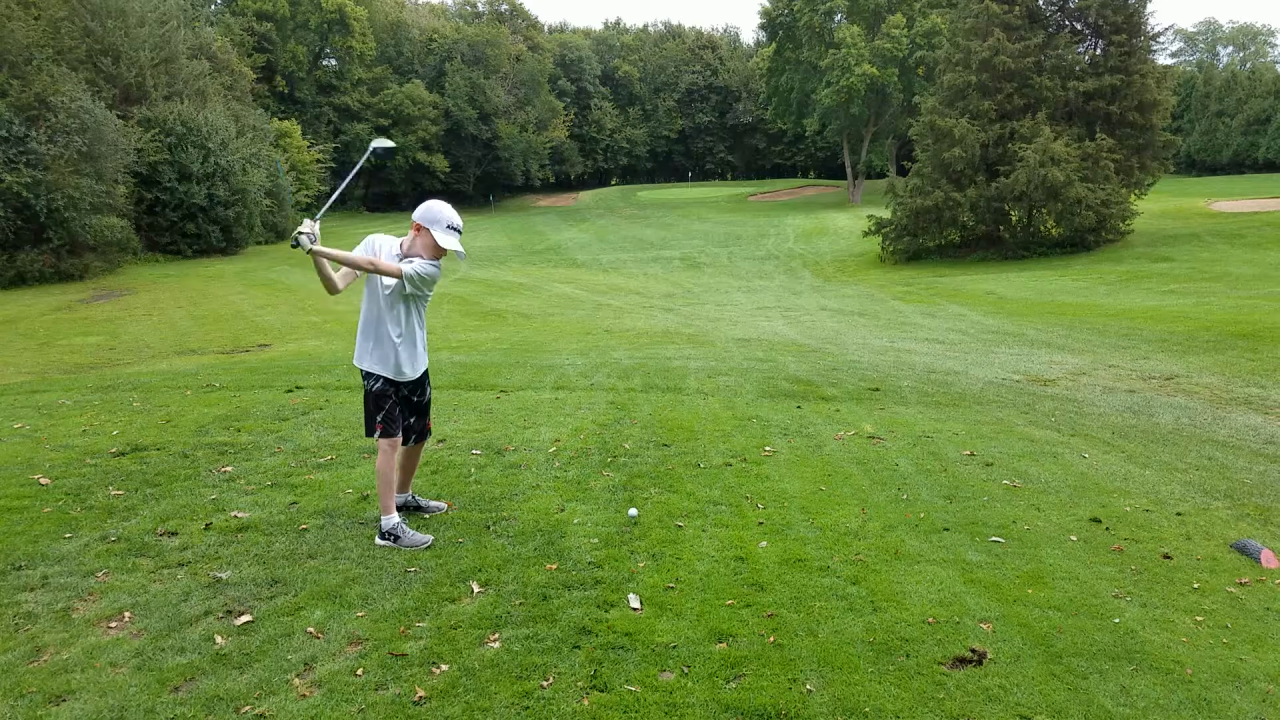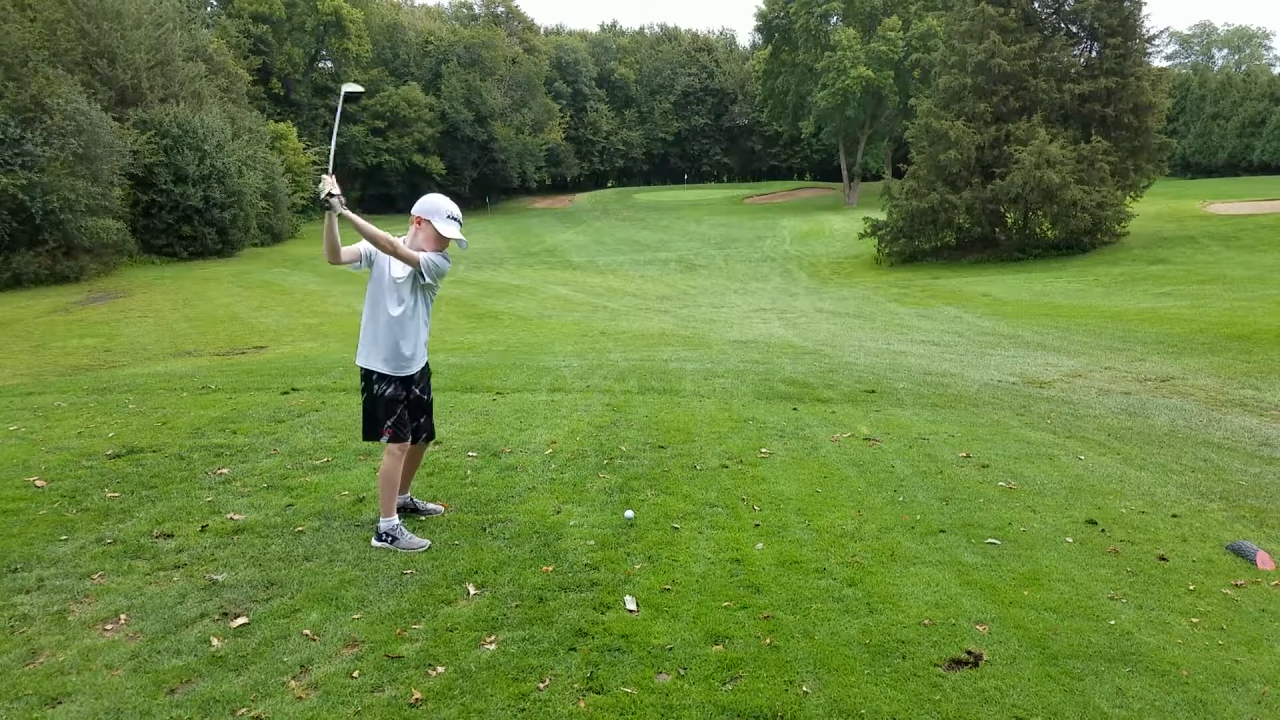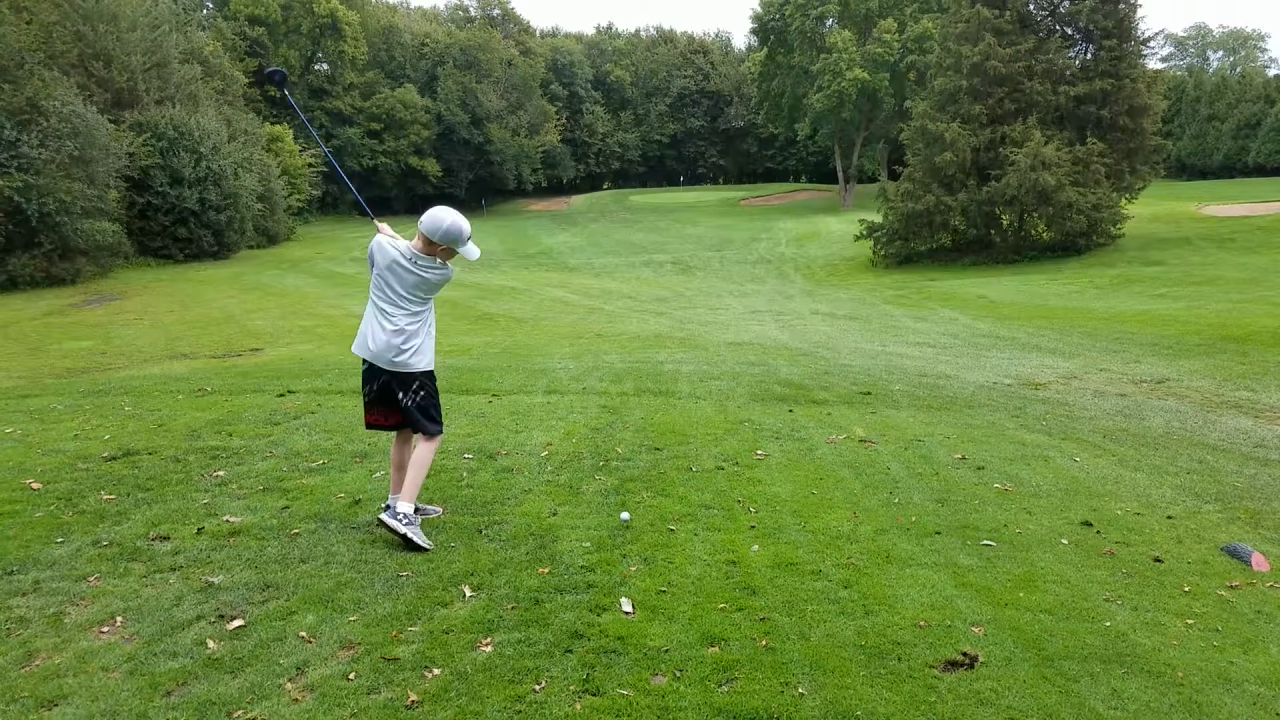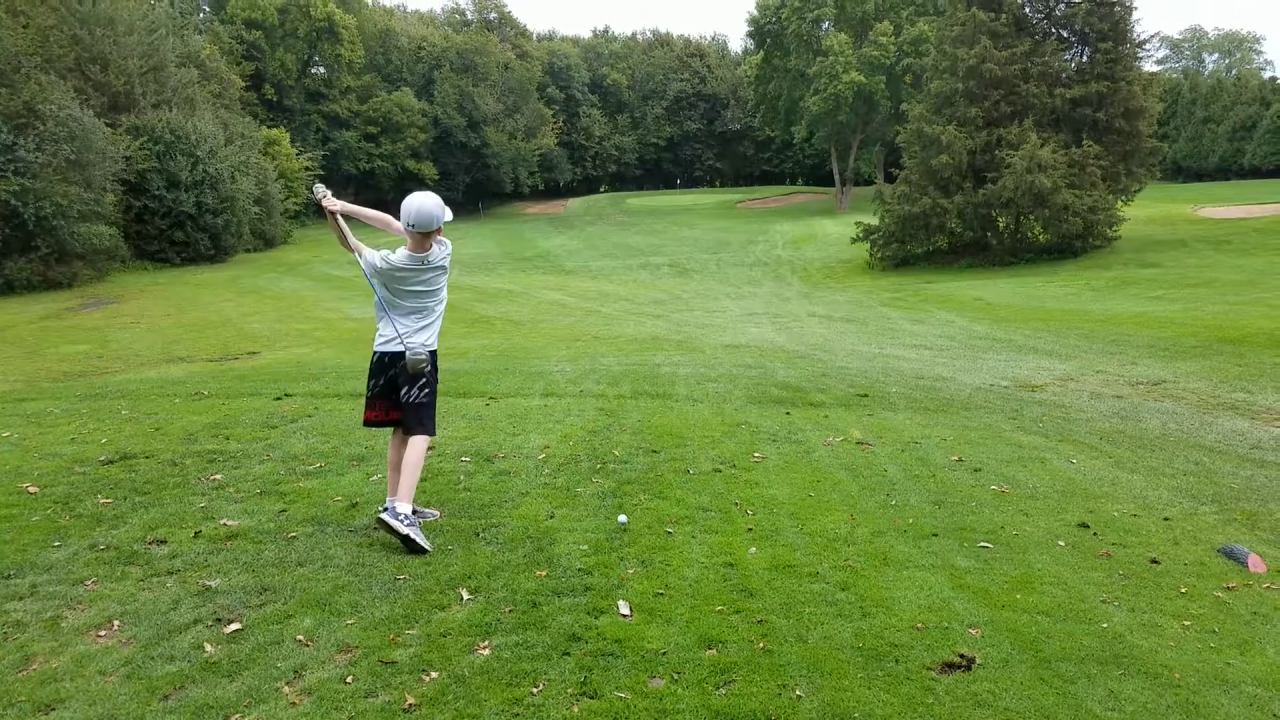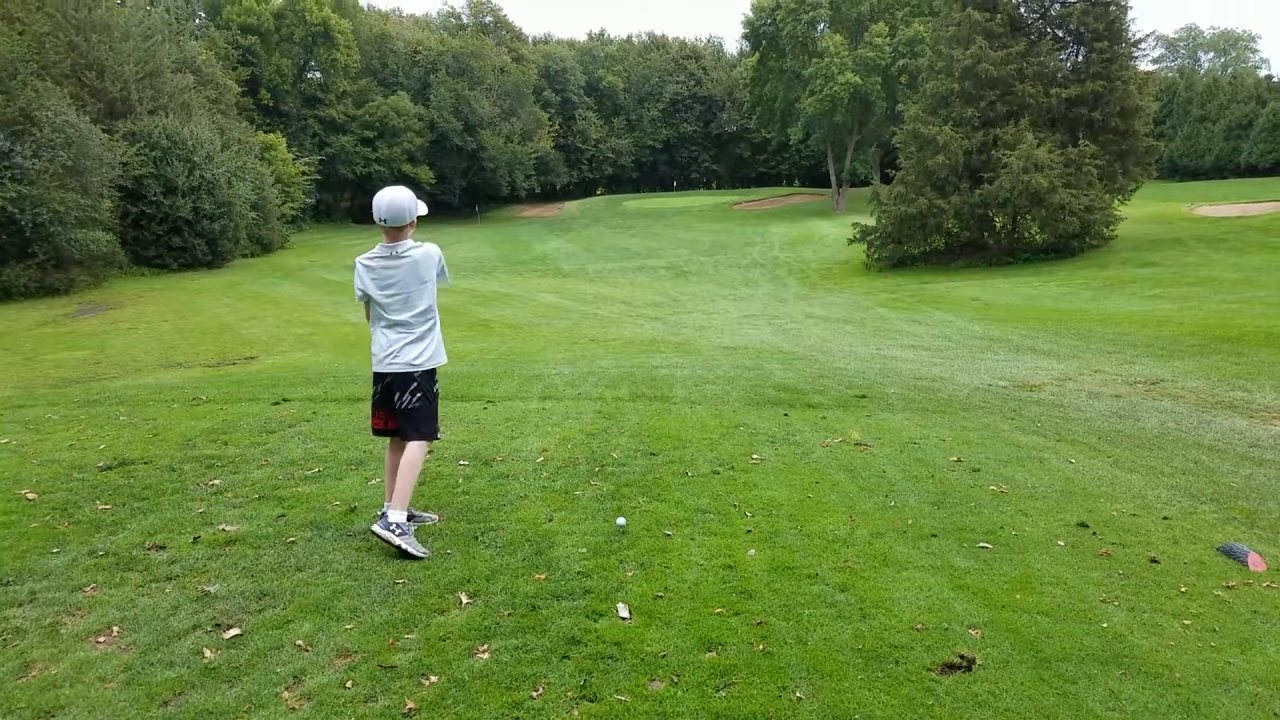
dt=0.5s
person 1, frame 1
left shoulder: (428, 269)
right shoulder: (377, 243)
left elbow: (374, 267)
right elbow: (336, 286)
left wrist: (318, 249)
right wrist: (316, 253)
left hip: (412, 366)
right hip: (378, 364)
left knee: (418, 436)
right knee: (390, 439)
left ankle: (403, 496)
right ankle: (389, 526)
person 1, frame 2
left shoulder: (439, 264)
right shoulder: (375, 249)
left elbow: (392, 247)
right elbow: (335, 257)
left wrist: (345, 212)
right wrist: (332, 214)
left hip: (415, 366)
right hip: (381, 366)
left knee: (420, 438)
right knee: (398, 442)
left ankle: (401, 497)
right ankle: (387, 528)
person 1, frame 3
left shoulder: (382, 247)
right shoulder: (440, 273)
left wrist: (386, 231)
left hip: (376, 358)
right hip: (412, 363)
left knee: (405, 428)
right knee: (429, 434)
left ankle: (398, 501)
right ankle: (402, 511)
person 1, frame 4
left shoulder: (386, 265)
right shoulder: (443, 251)
left elbow: (351, 245)
right elbow: (391, 224)
left wrist: (336, 213)
right wrist: (344, 207)
left hip: (385, 352)
right hip: (420, 354)
left knee: (400, 429)
right knee: (420, 432)
left ankle: (395, 503)
right ankle: (400, 510)
person 1, frame 5
left shoulder: (364, 266)
right shoulder: (430, 255)
left elbow: (370, 318)
left hip: (384, 362)
right hip: (419, 363)
left knee: (398, 437)
right knee: (418, 439)
left ankle: (395, 508)
right ankle: (394, 520)
